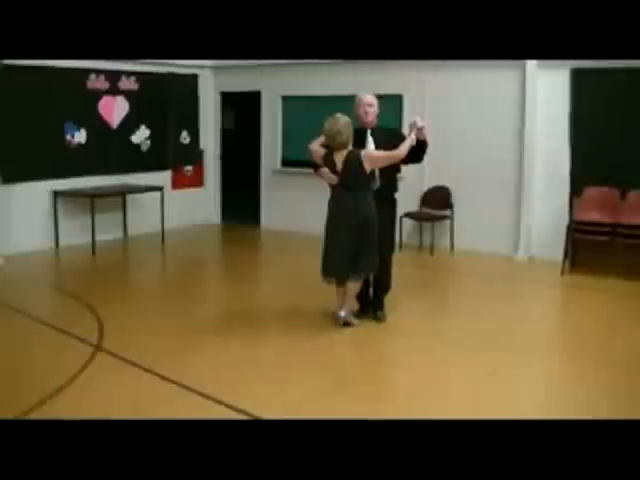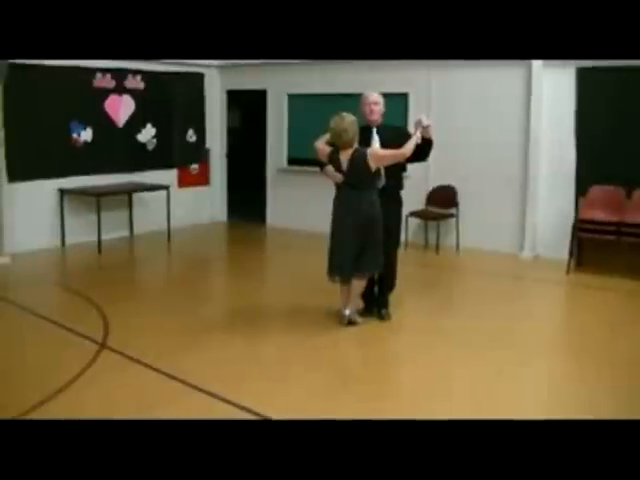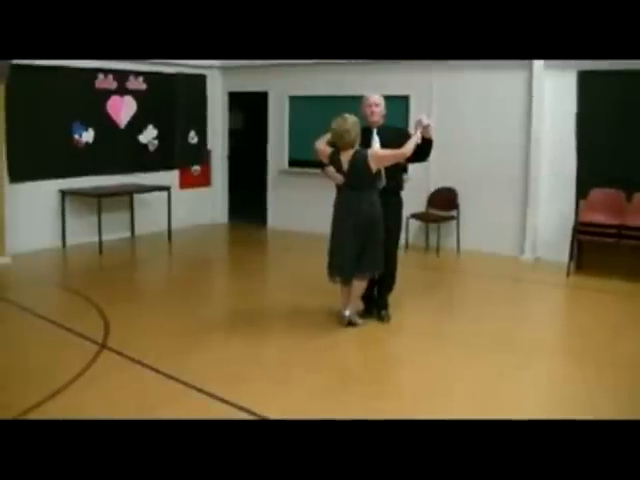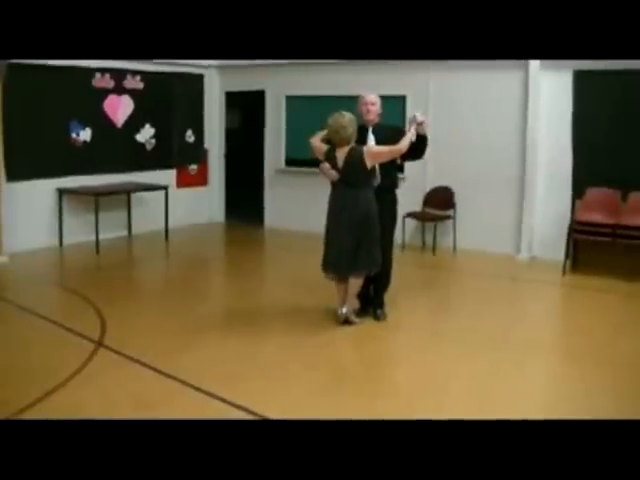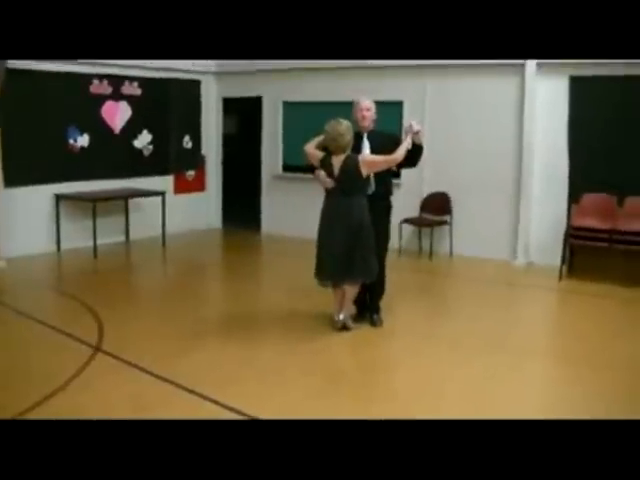
dt=0.3s
person 1, frame 1
left shoulder: (388, 133)
left elbow: (413, 157)
left wrist: (420, 138)
right wrist: (323, 170)
left hip: (384, 203)
left knee: (384, 252)
left ankle: (378, 302)
right ankle: (365, 300)
person 1, frame 2
left shoulder: (397, 133)
left elbow: (418, 155)
left wrist: (425, 135)
right wrist: (328, 168)
left hip: (390, 201)
left knee: (389, 251)
left ankle: (383, 301)
right ankle: (368, 300)
person 1, frame 3
left shoulder: (394, 133)
left elbow: (419, 155)
left wrist: (426, 135)
right wrist: (330, 169)
left hip: (390, 202)
left knee: (388, 252)
left ankle: (382, 302)
right ankle: (369, 300)
person 1, frame 4
left shoulder: (393, 133)
left elbow: (415, 153)
left wrist: (420, 132)
left hip: (385, 199)
left knee: (384, 251)
left ankle: (378, 301)
right ankle: (365, 299)
person 1, frame 5
left shoulder: (388, 139)
left elbow: (409, 161)
left wrist: (416, 141)
right wrist: (319, 172)
left hip: (379, 206)
left knee: (377, 256)
left ankle: (374, 307)
right ankle: (361, 305)
person 2, frame 1
left shoulder: (326, 157)
right shoulder: (364, 157)
left elbow: (313, 146)
right elbow: (398, 155)
left wrist: (329, 135)
right wrist: (412, 137)
left hip: (338, 211)
right hip: (362, 212)
left knee: (341, 259)
right knee: (358, 263)
left ankle: (340, 308)
right ankle: (345, 311)
person 2, frame 2
left shoulder: (331, 155)
right shoulder: (369, 155)
left elbow: (318, 143)
right elbow: (404, 153)
left wrist: (334, 132)
right wrist: (417, 135)
left hip: (343, 210)
right hip: (366, 211)
left knee: (345, 258)
right knee: (363, 262)
left ankle: (344, 306)
right ankle: (350, 309)
person 2, frame 3
left shoulder: (332, 156)
right shoulder: (370, 156)
left elbow: (319, 143)
right elbow: (405, 152)
left wrist: (334, 133)
right wrist: (418, 134)
left hip: (343, 211)
right hip: (367, 212)
left knee: (346, 260)
right knee: (364, 263)
left ankle: (345, 308)
right ankle: (350, 310)
person 2, frame 4
left shoulder: (327, 153)
right shoulder: (366, 153)
left elbow: (314, 140)
right elbow: (400, 148)
left wrist: (330, 130)
right wrist: (412, 131)
left hip: (338, 208)
right hip: (362, 209)
left knee: (341, 257)
right knee: (360, 260)
left ankle: (341, 307)
right ankle: (348, 308)
person 2, frame 5
left shoulder: (323, 161)
right shoulder: (361, 162)
left elbow: (308, 147)
right elbow: (395, 158)
left wrist: (325, 136)
right wrist: (408, 139)
left hip: (332, 216)
right hip: (356, 217)
left knee: (336, 265)
right knee: (355, 268)
left ankle: (338, 312)
right ankle: (344, 314)
